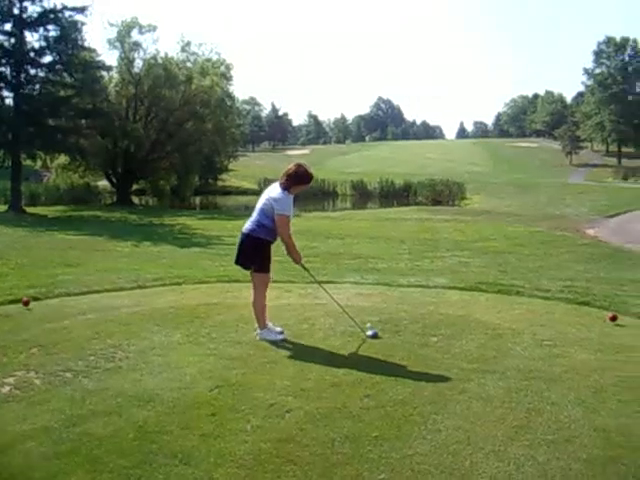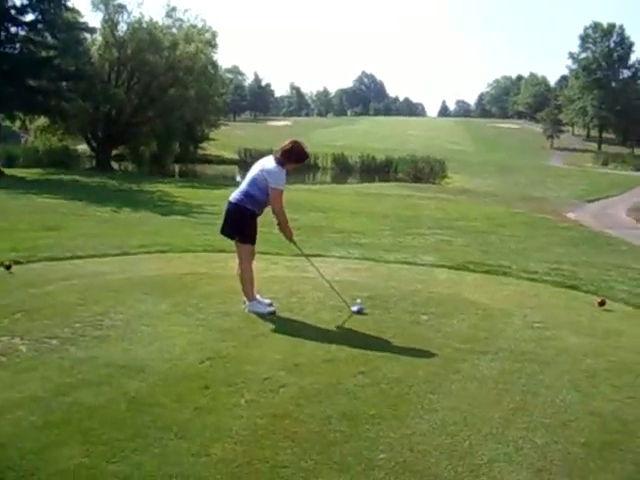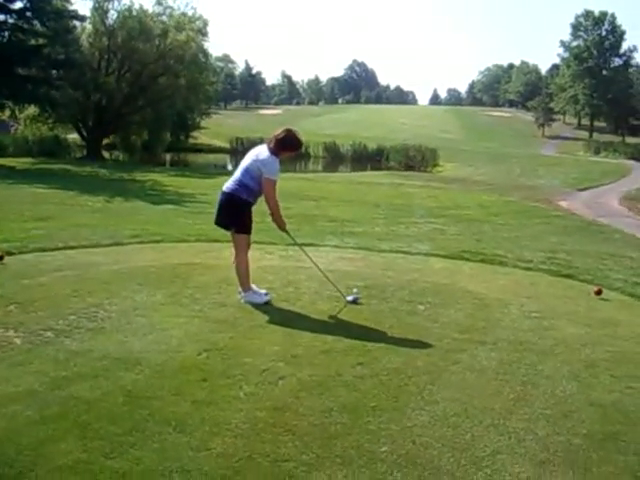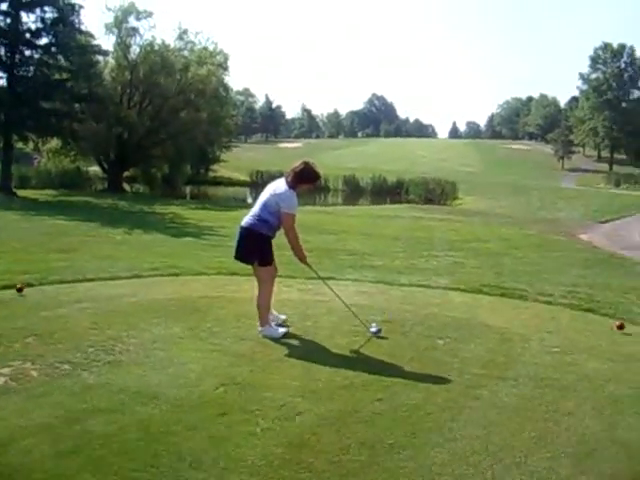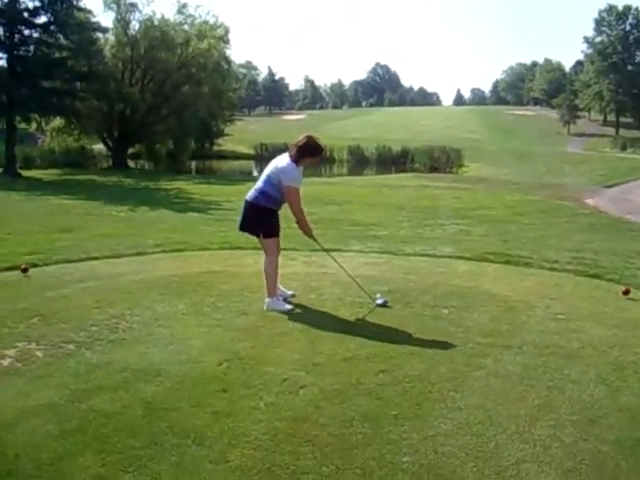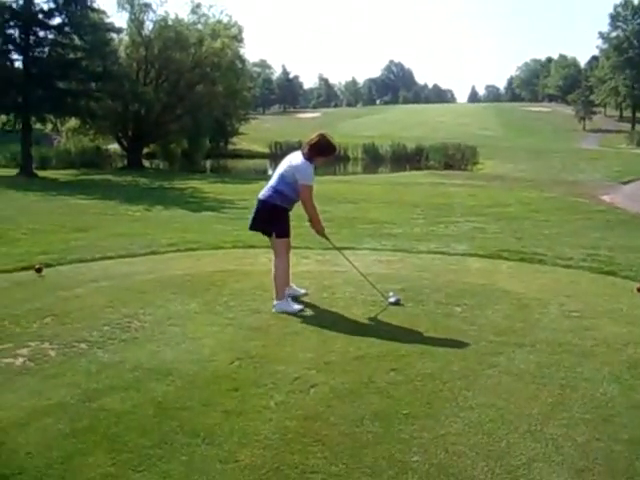
dt=0.4s
person 1, frame 1
left shoulder: (278, 188)
right shoulder: (283, 198)
left elbow: (281, 228)
right elbow: (283, 232)
left wrist: (290, 248)
right wrist: (294, 253)
left hip: (257, 239)
right hip: (256, 241)
left knee: (262, 283)
right knee: (260, 286)
left ankle: (264, 323)
right ankle: (262, 330)
person 1, frame 2
left shoulder: (270, 161)
right shoulder: (277, 173)
left elbow: (272, 202)
right elbow: (277, 206)
left wrist: (281, 223)
right wrist: (286, 229)
left hip: (240, 208)
right hip: (243, 211)
left knee: (247, 256)
right knee: (245, 259)
left ankle: (250, 296)
right ankle: (251, 301)
person 1, frame 3
left shoulder: (263, 149)
right shoulder: (270, 162)
left elbow: (265, 192)
right elbow: (270, 196)
left wrist: (275, 214)
right wrist: (279, 219)
left hip: (233, 197)
right hip: (237, 201)
left knee: (243, 247)
right knee: (242, 249)
left ankle: (246, 286)
right ankle: (246, 292)
person 1, frame 4
left shoulder: (281, 183)
right shoulder: (288, 196)
left elbow: (286, 226)
right elbow: (289, 230)
left wrist: (295, 248)
right wrist: (300, 252)
left hip: (254, 232)
right hip: (257, 235)
left knee: (271, 273)
right knee: (266, 281)
left ankle: (267, 314)
right ankle: (265, 326)
person 1, frame 5
left shoulder: (291, 162)
right shoulder: (289, 169)
left elbow: (294, 199)
right elbow: (293, 202)
left wrist: (301, 222)
right wrist: (305, 225)
left hip: (266, 207)
right hip: (260, 208)
left knee: (273, 251)
right knee: (272, 253)
left ankle: (274, 289)
right ankle: (272, 299)
person 1, frame 6
left shoulder: (298, 157)
right shoulder: (304, 168)
left elbow: (305, 199)
right elbow: (307, 201)
left wrist: (313, 220)
right wrist: (318, 224)
left hip: (271, 205)
right hip: (273, 208)
left knee: (284, 249)
right knee: (281, 254)
left ankle: (286, 287)
right ankle: (280, 301)
